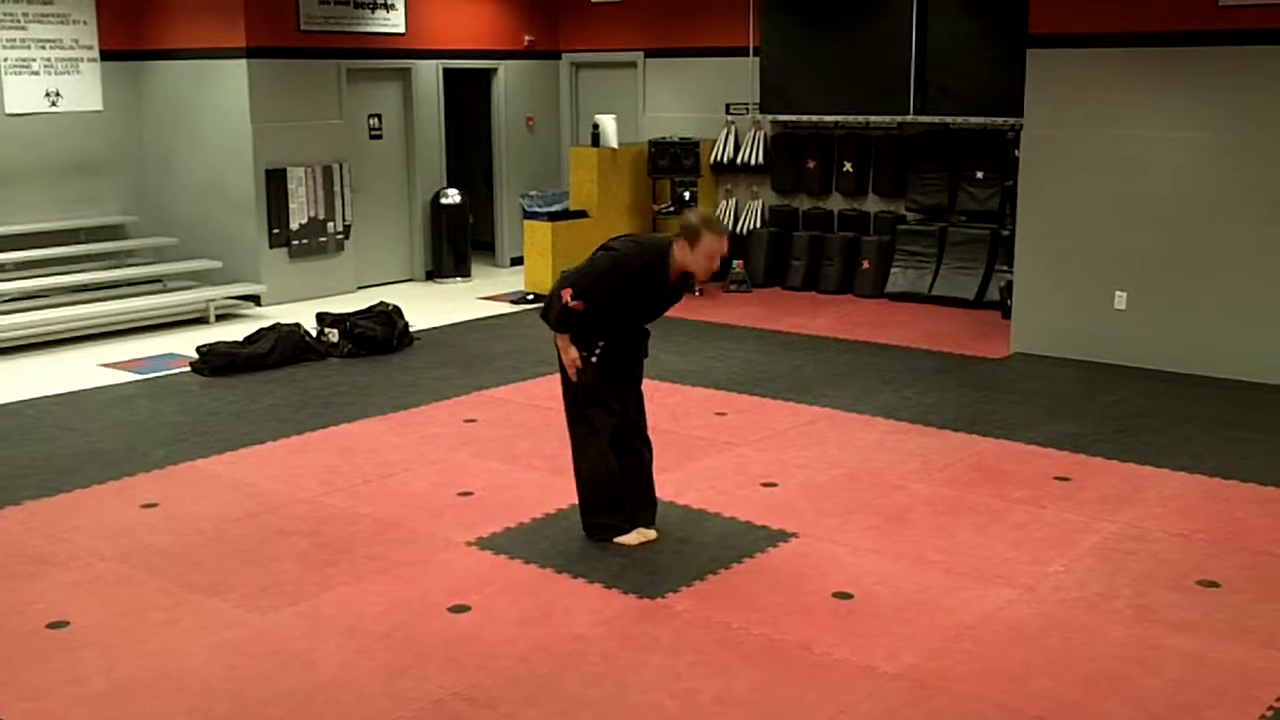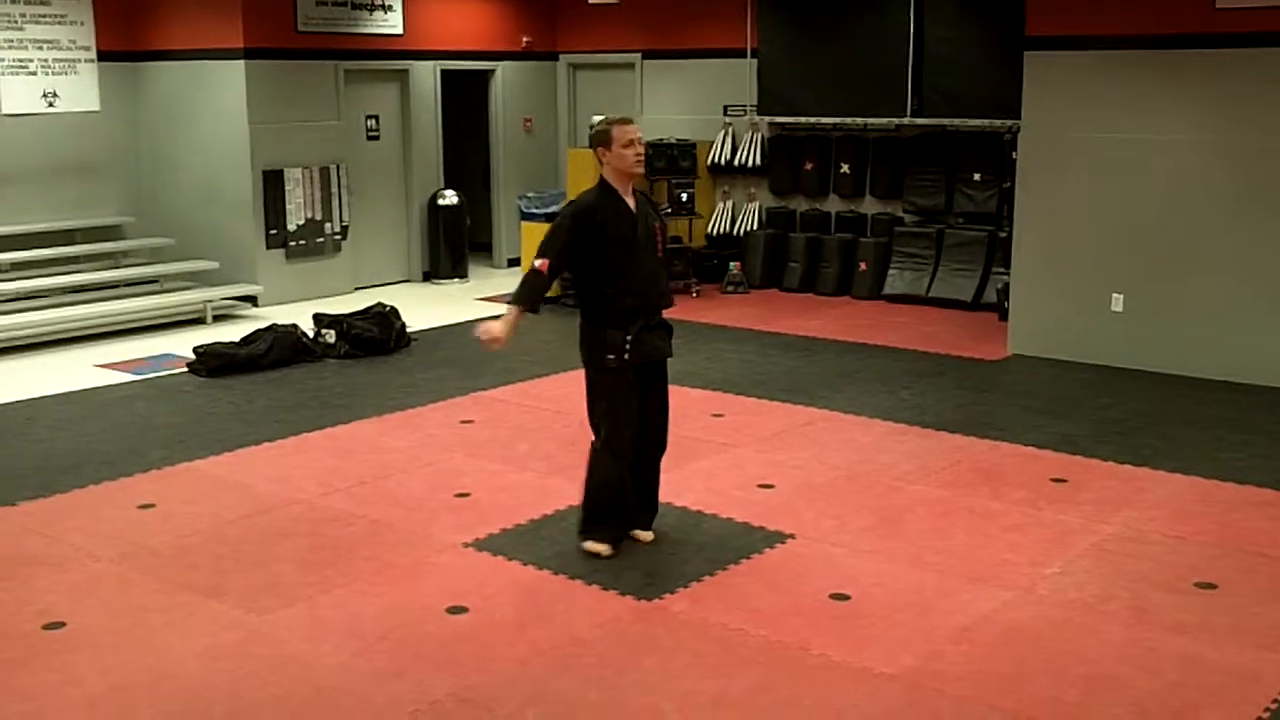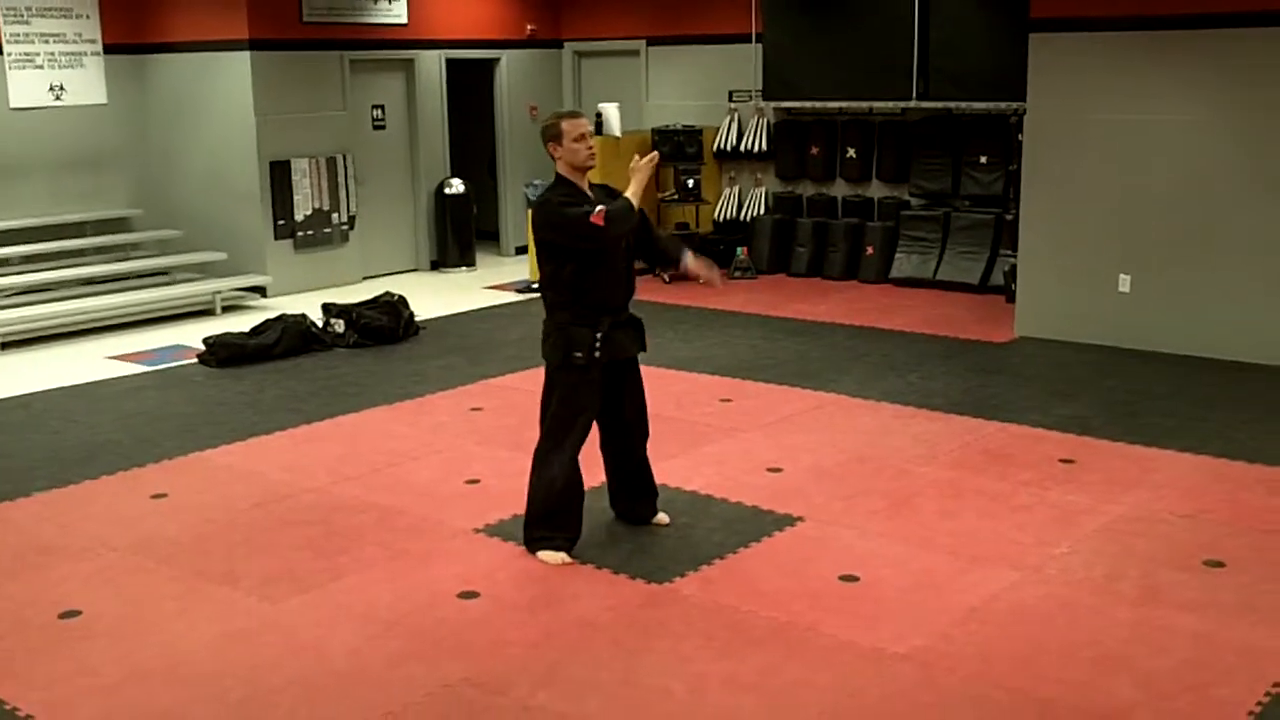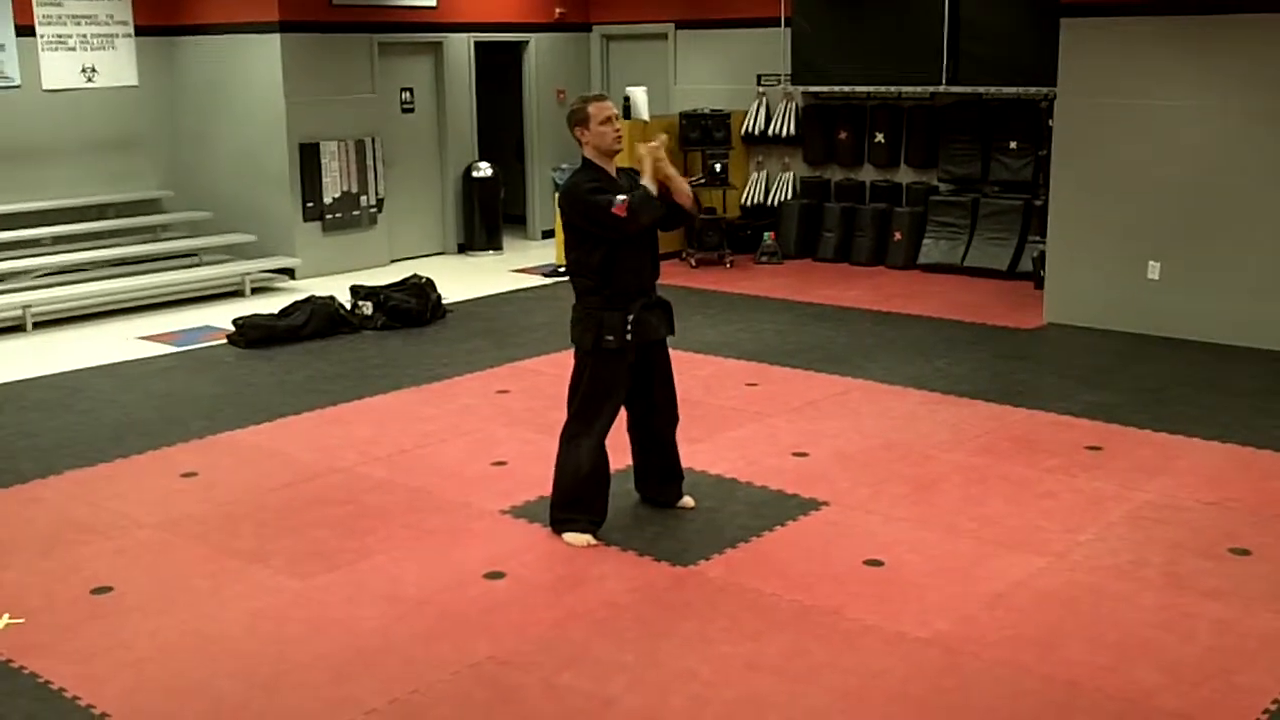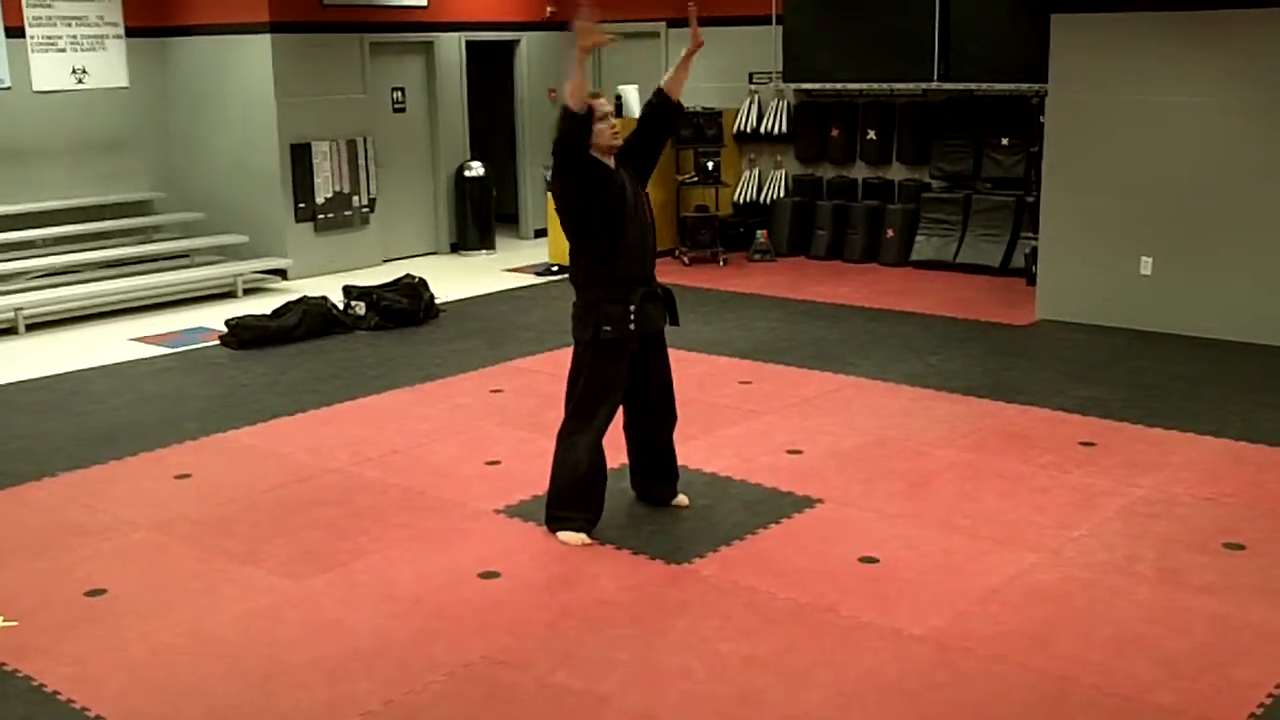
dt=1s
person 1, frame 1
left shoulder: (683, 267)
right shoulder: (631, 258)
right elbow: (567, 291)
left wrist: (634, 343)
right wrist: (566, 346)
left hip: (626, 345)
right hip: (588, 345)
left knee: (632, 430)
right knee: (595, 430)
left ankle: (637, 516)
right ankle: (606, 522)
person 1, frame 2
left shoulder: (649, 207)
right shoulder: (585, 210)
right elbow: (545, 266)
right wrist: (508, 320)
left hip: (650, 335)
right hip: (609, 339)
left knee: (650, 434)
right knee: (615, 436)
left ankle: (636, 517)
right ankle: (599, 528)
person 1, frame 3
left shoulder: (607, 196)
right shoulder: (552, 206)
left elbow: (648, 239)
right elbow: (607, 230)
left wrist: (688, 261)
right wrist: (637, 185)
left hip: (617, 329)
right hip: (575, 338)
left knee: (628, 426)
right knee: (562, 437)
left ankle: (636, 505)
right ankle: (548, 533)
person 1, frame 4
left shoulder: (632, 179)
right shoulder: (579, 190)
left elbow: (684, 213)
right elbow: (630, 220)
left wrist: (666, 171)
right wrist: (649, 173)
left hip: (645, 313)
right hip: (603, 322)
left knee: (657, 409)
right knee: (589, 420)
left ankle: (661, 487)
right ankle: (573, 515)
person 1, frame 5
left shoulder: (629, 165)
right shoulder: (573, 176)
left elbow: (661, 113)
right elbow: (568, 127)
left wrist: (688, 54)
right wrist: (580, 56)
left hip: (645, 308)
right hip: (603, 317)
left knee: (654, 409)
right knee: (587, 418)
left ankle: (657, 486)
right ankle: (568, 514)
